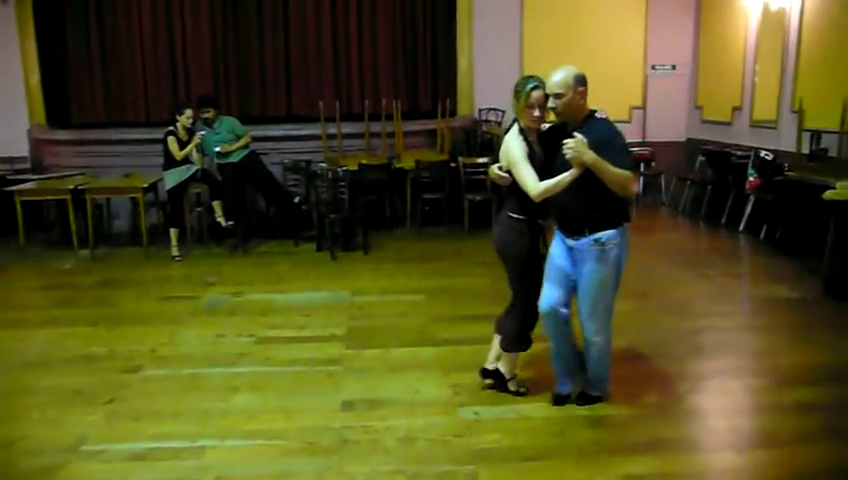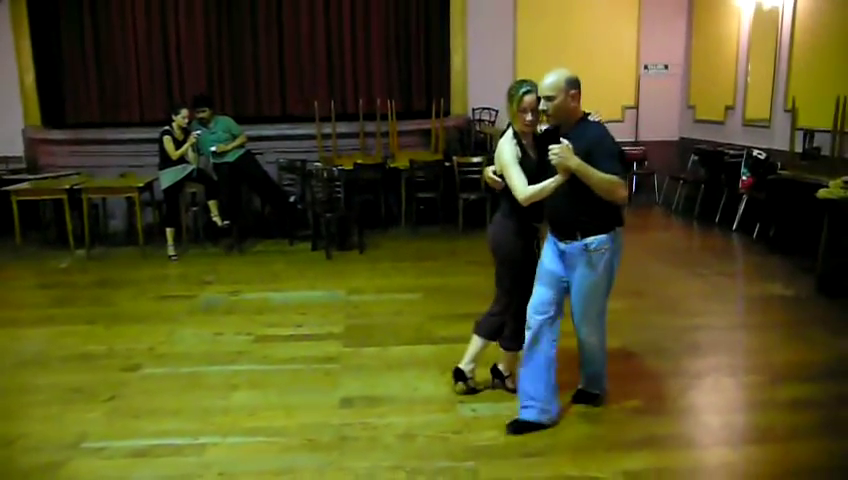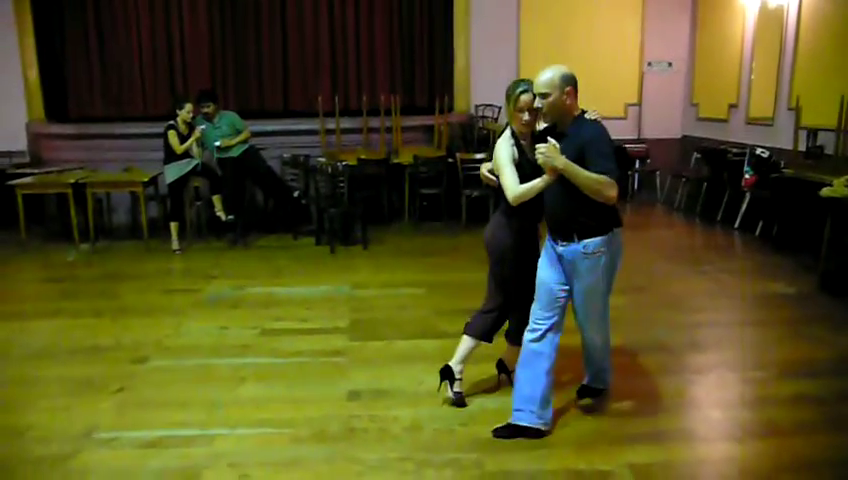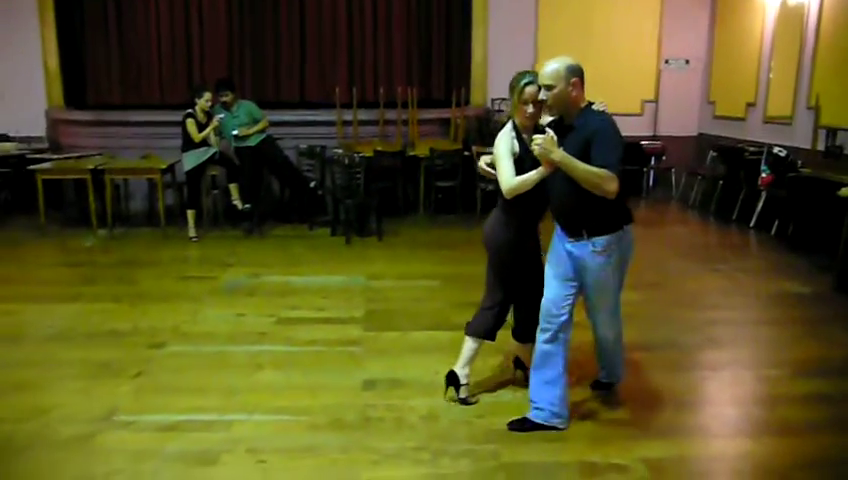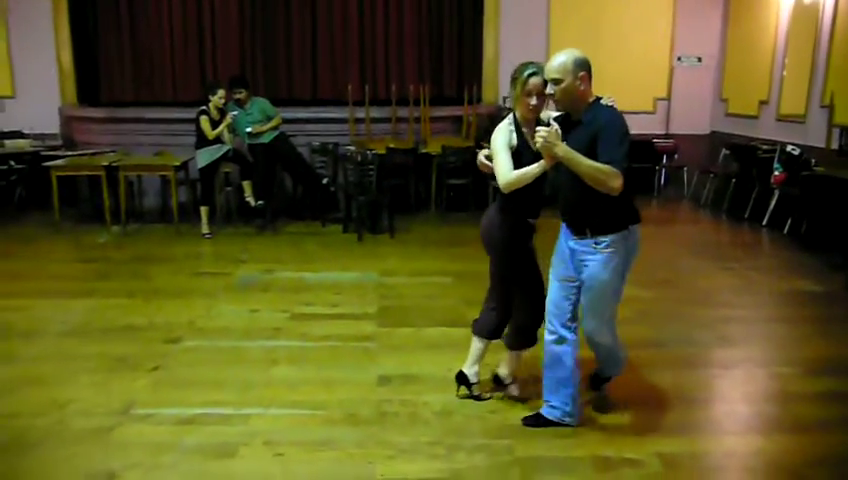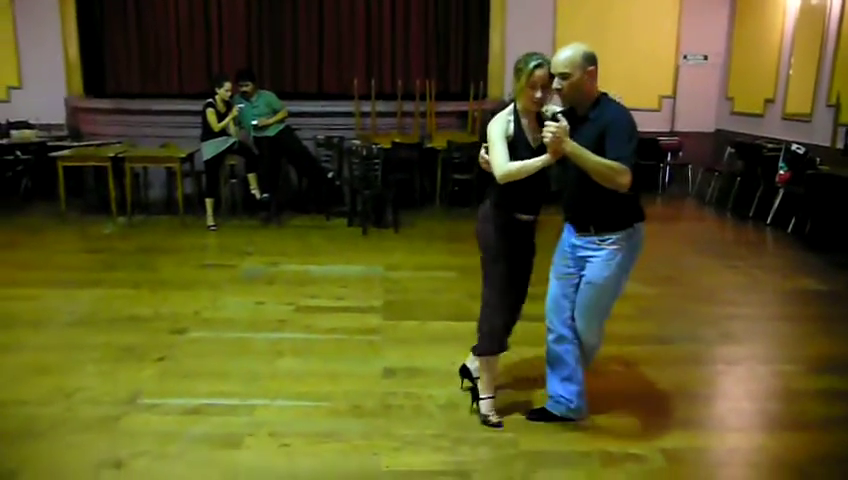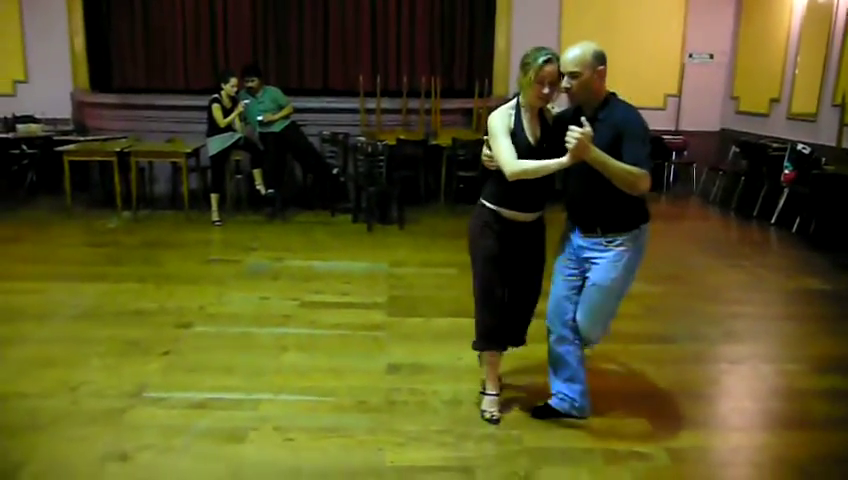
dt=0.2s
person 1, frame 1
left shoulder: (605, 134)
right shoulder: (553, 134)
left elbow: (630, 188)
left wrist: (590, 159)
left hip: (602, 239)
right hip: (565, 237)
left knee: (594, 320)
right knee: (550, 307)
left ankle: (596, 385)
right ankle: (569, 378)
person 1, frame 2
left shoulder: (596, 137)
right shoulder: (547, 136)
left elbow: (619, 193)
left wrist: (575, 165)
left hip: (594, 244)
right hip: (556, 241)
left knee: (587, 323)
right knee: (539, 317)
left ankle: (594, 385)
right ankle: (536, 409)
person 1, frame 3
left shoulder: (593, 134)
right shoulder: (547, 134)
left elbow: (610, 192)
left wrist: (562, 163)
left hip: (593, 244)
right hip: (555, 243)
left knee: (591, 322)
right knee: (541, 324)
left ankle: (598, 380)
right ankle: (531, 416)
person 1, frame 4
left shoulder: (600, 126)
right shoulder: (555, 127)
left elbow: (609, 186)
left wrist: (558, 156)
left hip: (603, 240)
right hip: (565, 238)
left knee: (603, 319)
right knee: (551, 320)
left ankle: (611, 373)
right ankle: (547, 411)
person 1, frame 5
left shoulder: (608, 122)
right shoulder: (561, 123)
left elbow: (613, 183)
left wrist: (560, 150)
left hip: (609, 240)
right hip: (571, 236)
left knee: (595, 324)
right knee: (557, 321)
left ankle: (609, 367)
right ankle: (560, 408)
person 1, frame 6
left shoulder: (615, 118)
right shoulder: (563, 119)
left elbow: (622, 180)
left wrist: (568, 147)
right wrist: (495, 159)
left hip: (611, 238)
right hip: (573, 232)
left knee: (585, 323)
right knee: (558, 319)
left ankle: (569, 382)
right ankle: (565, 402)
person 1, frame 7
left shoulder: (626, 119)
right shoulder: (567, 118)
left elbow: (640, 183)
left wrist: (591, 153)
right wrist: (498, 157)
left hip: (617, 240)
right hip: (576, 233)
left knee: (589, 322)
right knee: (559, 317)
right ankle: (569, 398)
person 2, frame 1
left shoulder: (540, 135)
right shoulder: (515, 142)
right elbow: (536, 191)
right wrist: (577, 170)
left hip: (527, 229)
right hip: (517, 230)
left knee: (522, 301)
right knee: (526, 302)
left ankle: (493, 365)
right ankle: (506, 373)
person 2, frame 2
left shoulder: (538, 138)
right shoulder: (508, 146)
right elbow: (524, 195)
right wrist: (561, 176)
left hip: (519, 230)
right hip: (513, 232)
left knee: (506, 302)
right knee: (520, 303)
left ankle: (467, 367)
right ankle: (505, 370)
person 2, frame 3
left shoulder: (537, 137)
right shoulder: (506, 146)
right elbow: (514, 194)
right wrist: (550, 175)
left hip: (517, 230)
right hip: (511, 232)
left knee: (498, 303)
right knee: (524, 301)
left ankle: (455, 366)
right ankle: (511, 364)
person 2, frame 4
left shoulder: (542, 130)
right shoulder: (506, 138)
right elbow: (509, 187)
right wrist: (545, 168)
left hip: (517, 227)
right hip: (509, 228)
left knee: (497, 300)
right knee: (531, 298)
left ankle: (461, 371)
right ankle: (524, 360)
person 2, frame 5
left shoulder: (545, 125)
right shoulder: (505, 132)
right elbow: (506, 181)
right wrist: (546, 163)
left hip: (513, 226)
right hip: (507, 226)
left knee: (501, 299)
right knee: (530, 300)
left ankle: (470, 370)
right ankle: (507, 371)
person 2, frame 6
left shoulder: (549, 119)
right shoulder: (501, 123)
right elbow: (502, 172)
right wrist: (548, 157)
left hip: (523, 223)
right hip: (499, 222)
left knee: (507, 300)
right knee: (500, 301)
left ankle: (474, 365)
right ankle: (485, 389)
person 2, frame 7
left shoulder: (553, 117)
right shoulder: (501, 118)
right elbow: (512, 169)
right wrist: (566, 160)
left hip: (532, 225)
right hip: (492, 221)
left knee: (523, 304)
right knee: (490, 303)
left ankle: (491, 363)
right ankle: (490, 386)
person 3, frame 1
left shoulder: (190, 132)
right shoulder: (170, 134)
left elbow: (195, 158)
right elbow: (178, 156)
right wrist: (193, 144)
left hip: (188, 167)
right hip: (173, 172)
left knee: (215, 181)
right knee: (176, 207)
left ankle: (219, 217)
right ankle: (174, 246)
person 3, frame 2
left shoulder: (186, 131)
right shoulder: (166, 133)
right elbow: (174, 155)
right wrist: (189, 143)
left hip: (184, 167)
right hip: (169, 171)
left knee: (210, 181)
right knee: (172, 207)
left ankle: (215, 216)
right ankle: (170, 246)
person 3, frame 3
left shoulder: (190, 125)
right shoulder: (171, 128)
right elbow: (178, 150)
right wrist: (193, 138)
left hip: (189, 161)
right hip: (174, 166)
left knee: (214, 176)
right knee: (176, 202)
left ankle: (219, 211)
right ankle: (174, 240)
person 3, frame 4
left shoulder: (208, 114)
right shoulder: (189, 116)
right elbow: (197, 138)
right wrist: (212, 126)
left hip: (206, 149)
right hip: (191, 154)
left knee: (232, 164)
right knee: (193, 190)
left ankle: (236, 199)
right ankle: (191, 227)
person 3, frame 5
left shoulder: (222, 111)
right shoulder: (203, 113)
right elbow: (210, 135)
left wrist: (229, 143)
right wrist: (225, 123)
left hip: (220, 146)
right hip: (205, 151)
left knee: (245, 162)
right knee: (207, 187)
left ankle: (249, 196)
right ankle: (204, 224)
person 3, frame 6
left shoulder: (228, 104)
right shoulder: (209, 106)
right elbow: (216, 128)
left wrist: (236, 138)
right wrist: (231, 116)
left hip: (225, 139)
right hip: (211, 143)
left knee: (251, 154)
right knee: (212, 179)
left ankle: (254, 188)
right ankle: (209, 216)
person 3, frame 7
left shoulder: (234, 100)
right shoulder: (215, 101)
right elbow: (222, 123)
left wrist: (241, 135)
right wrist: (237, 111)
left hip: (231, 135)
right hip: (216, 139)
left knee: (256, 150)
right knee: (218, 174)
left ankle: (259, 184)
right ankle: (214, 211)
person 4, frame 1
left shoulder: (229, 121)
right shoulder: (199, 128)
left elbow: (248, 137)
left wrist: (232, 147)
left hip: (244, 156)
right hip: (226, 165)
left knee: (268, 182)
right knee: (233, 199)
left ankle: (291, 208)
right ankle: (241, 231)
person 4, frame 2
left shoulder: (225, 121)
right shoulder: (194, 127)
left elbow: (243, 137)
left wrist: (228, 147)
left hip: (240, 156)
right hip: (221, 165)
left knee: (263, 181)
right knee: (229, 198)
left ankle: (286, 207)
right ankle: (236, 231)
person 4, frame 3
left shoulder: (229, 116)
right shoulder: (199, 122)
left elbow: (247, 132)
left wrist: (232, 142)
left hip: (244, 151)
right hip: (226, 159)
left knee: (267, 176)
right knee: (233, 192)
left ankle: (291, 202)
right ankle: (240, 227)
person 4, frame 4
left shoulder: (247, 105)
right shoulder: (217, 111)
left elbow: (265, 121)
left wrist: (250, 131)
left hip: (261, 140)
right hip: (243, 148)
left knee: (283, 165)
right knee: (250, 181)
left ankle: (306, 192)
right ankle: (255, 215)
person 4, frame 5
left shoulder: (261, 103)
right shoulder: (231, 108)
left elbow: (278, 119)
left wrist: (263, 128)
left hip: (274, 137)
right hip: (256, 145)
left knee: (296, 162)
right knee: (264, 177)
left ankle: (320, 189)
right ankle: (268, 212)
person 4, frame 6
left shoulder: (267, 96)
right shoulder: (237, 101)
left elbow: (284, 112)
left wrist: (269, 121)
left hip: (280, 130)
right hip: (262, 138)
left knee: (301, 155)
right knee: (269, 169)
left ankle: (324, 182)
right ankle: (273, 203)
person 4, frame 7
left shoulder: (272, 92)
right shoulder: (242, 96)
left elbow: (290, 108)
left wrist: (275, 117)
left hip: (285, 126)
right hip: (267, 133)
left knee: (306, 150)
right knee: (274, 163)
left ankle: (328, 177)
right ankle: (277, 198)
